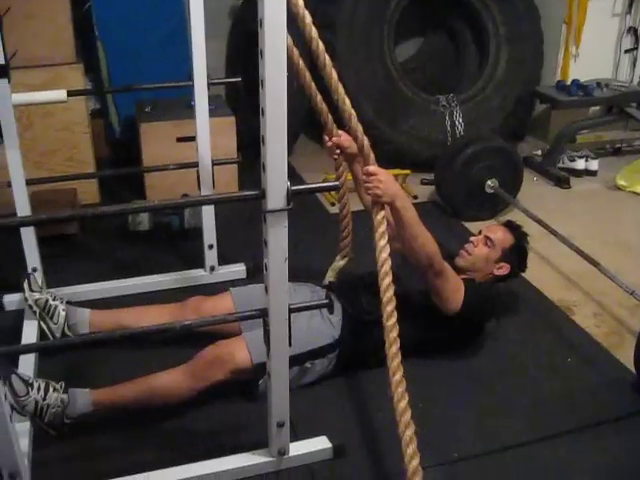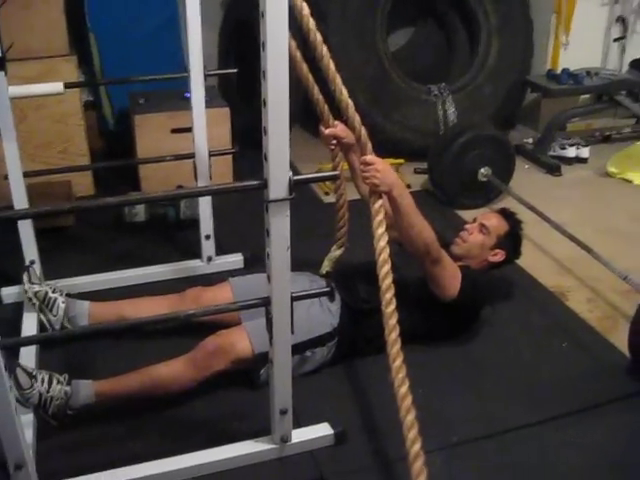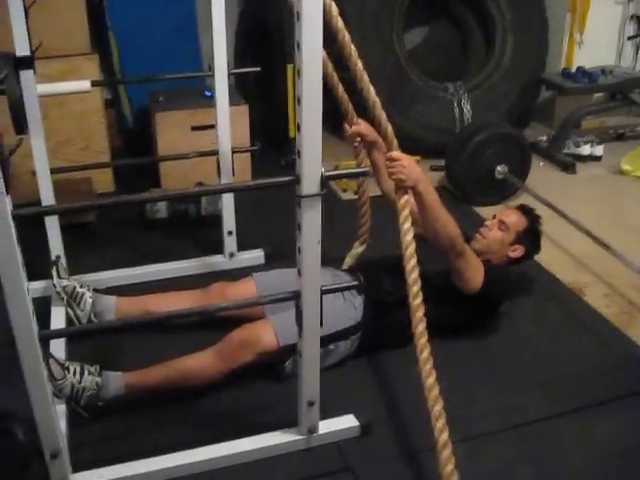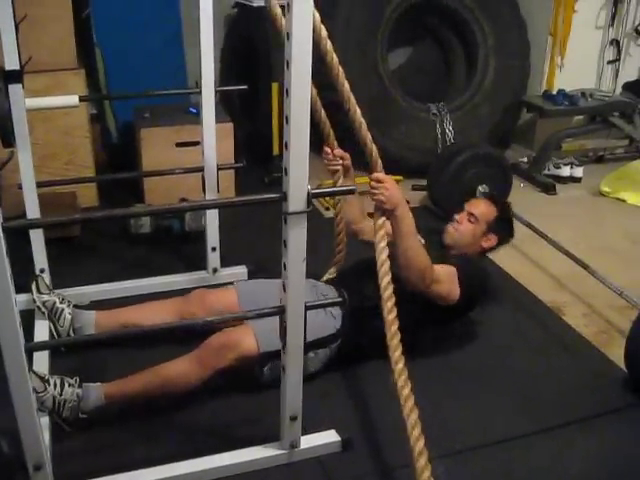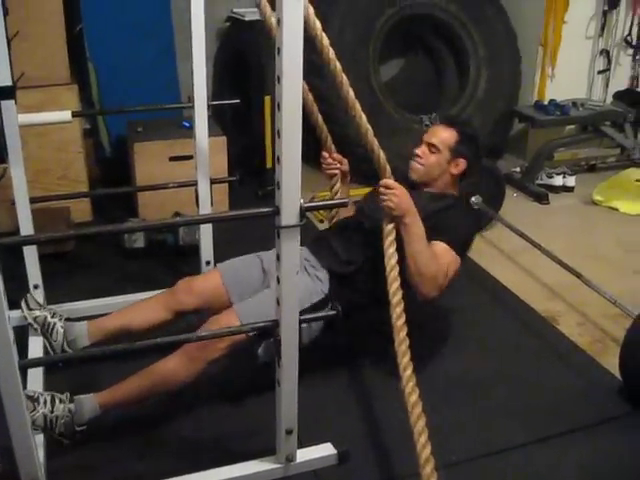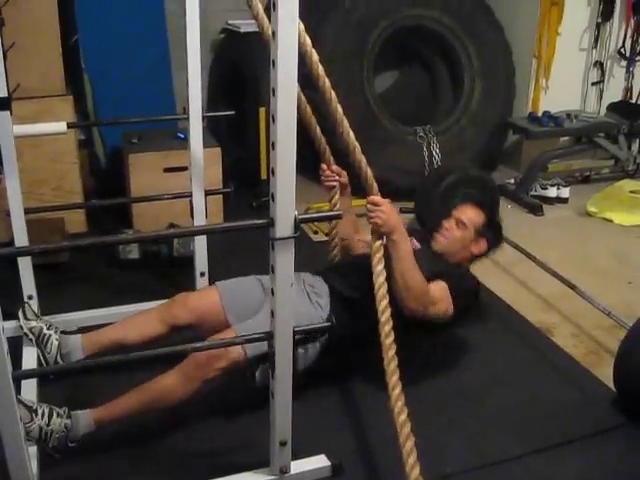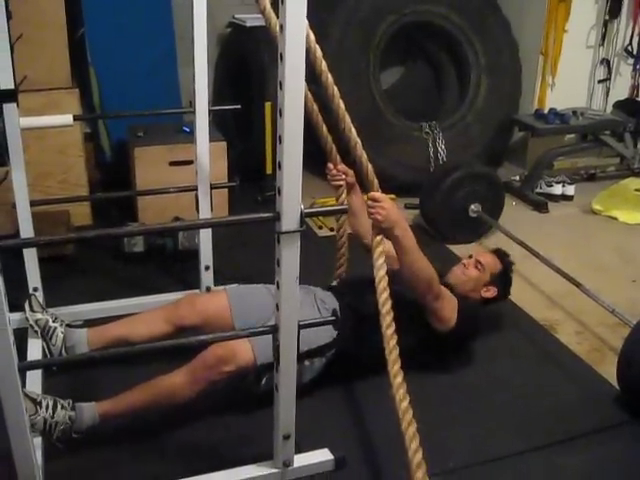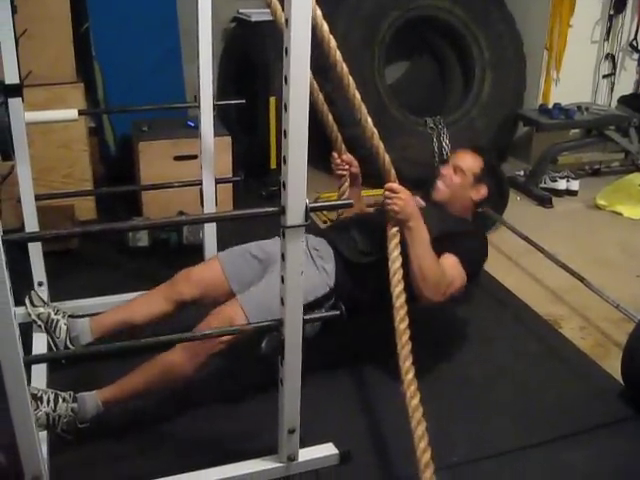
dt=0.5s
person 1, frame 1
left shoulder: (471, 304)
right shoulder: (447, 271)
left elbow: (430, 266)
right elbow: (391, 231)
left wrist: (400, 198)
right wrist: (356, 161)
left hip: (340, 335)
right hip: (326, 297)
left knee: (216, 361)
right knee: (197, 308)
left ankle: (67, 403)
right ankle: (71, 320)
person 1, frame 2
left shoulder: (466, 292)
right shoulder: (441, 260)
left elbow: (428, 253)
right elbow: (386, 214)
left wrist: (396, 188)
right wrist: (352, 151)
left hip: (339, 321)
right hip: (324, 285)
left knee: (216, 352)
right knee: (196, 299)
left ankle: (71, 395)
right ankle: (72, 313)
person 1, frame 3
left shoulder: (488, 284)
right shoulder: (461, 252)
left elbow: (452, 248)
right elbow: (402, 204)
left wrist: (422, 183)
right wrist: (374, 146)
left hip: (361, 317)
right hip: (345, 281)
left knee: (242, 345)
right knee: (220, 293)
left ankle: (103, 386)
right ankle: (100, 308)
person 1, frame 4
left shoulder: (467, 276)
right shoulder: (436, 238)
left elbow: (420, 280)
right elbow: (361, 228)
left wrist: (400, 210)
right wrist: (347, 177)
left hip: (341, 322)
right hip: (323, 290)
left knee: (220, 349)
right knee: (199, 301)
left ankle: (83, 398)
right ankle: (80, 322)
person 1, frame 5
left shoulder: (454, 217)
right shoulder: (407, 183)
left elbow: (428, 285)
left wrist: (409, 216)
right wrist: (341, 181)
left hip: (326, 287)
right hip: (303, 256)
left knee: (211, 339)
right knee: (185, 292)
left ankle: (79, 410)
right ankle: (73, 336)
person 1, frame 6
left shoulder: (458, 284)
right shoulder: (423, 241)
left elbow: (415, 303)
right elbow: (353, 245)
left wrist: (396, 234)
right wrist: (344, 195)
left hip: (326, 315)
right hip: (306, 283)
left knee: (207, 359)
right knee: (182, 306)
left ankle: (74, 426)
right ankle: (69, 349)
person 1, frame 7
left shoulder: (456, 312)
right shoulder: (434, 278)
left elbow: (423, 291)
right elbow: (371, 241)
left wrist: (400, 227)
right wrist: (353, 191)
left hip: (332, 330)
right hip: (315, 298)
left knee: (215, 362)
right knee: (188, 309)
left ankle: (77, 417)
right ankle: (73, 341)
person 1, frame 8
left shoulder: (467, 241)
right shoulder: (424, 199)
left elbow: (430, 289)
left wrist: (411, 222)
right wrist: (355, 183)
left hip: (329, 277)
right hip: (307, 246)
left knee: (212, 333)
right knee: (186, 282)
left ankle: (83, 408)
right ankle: (76, 333)
